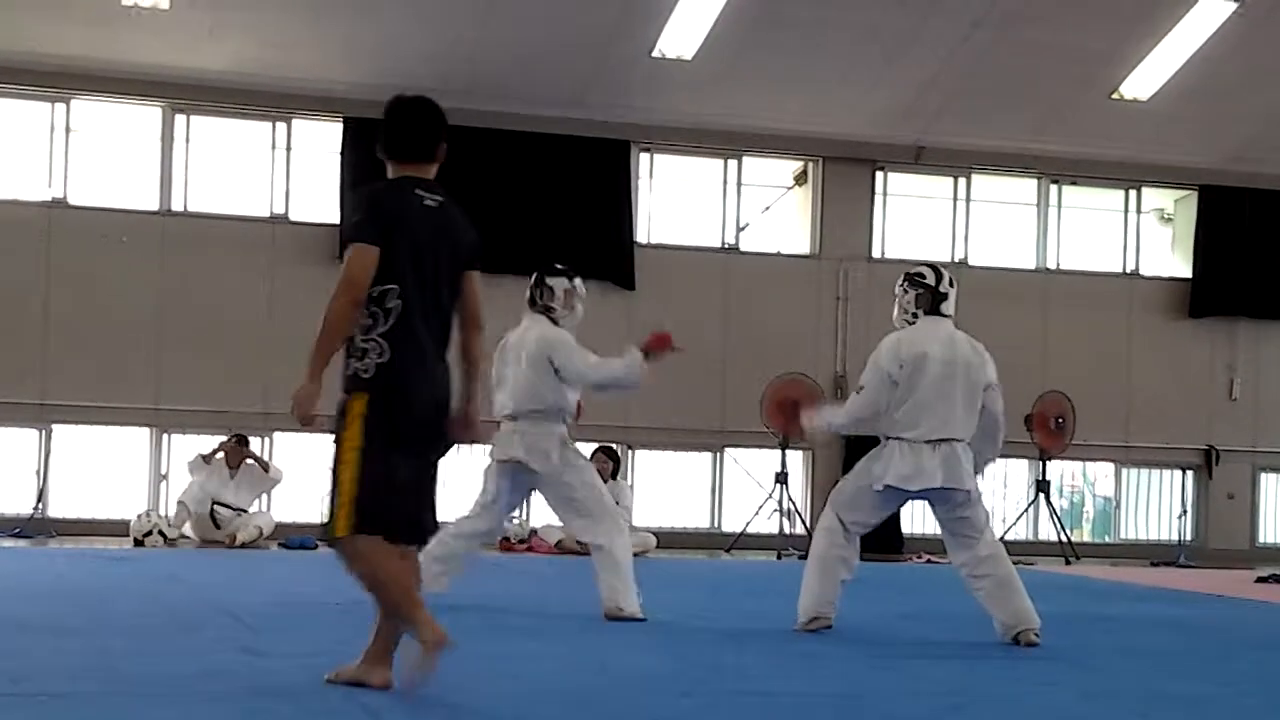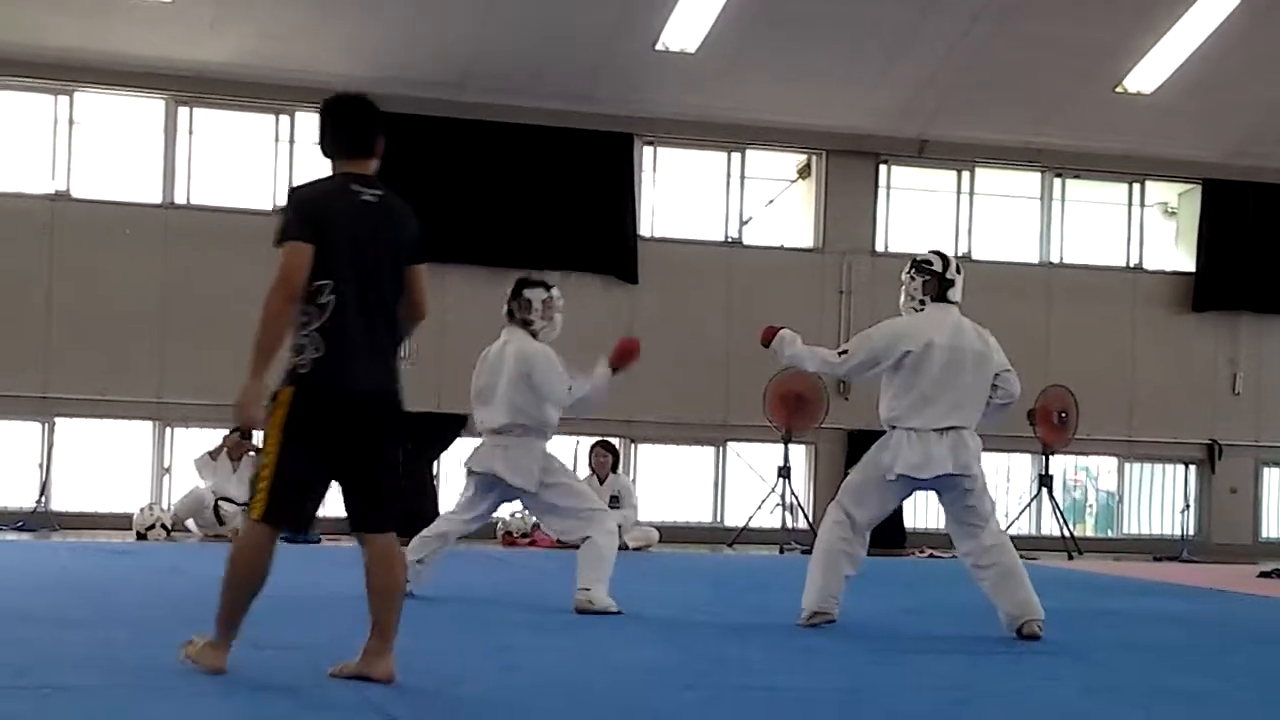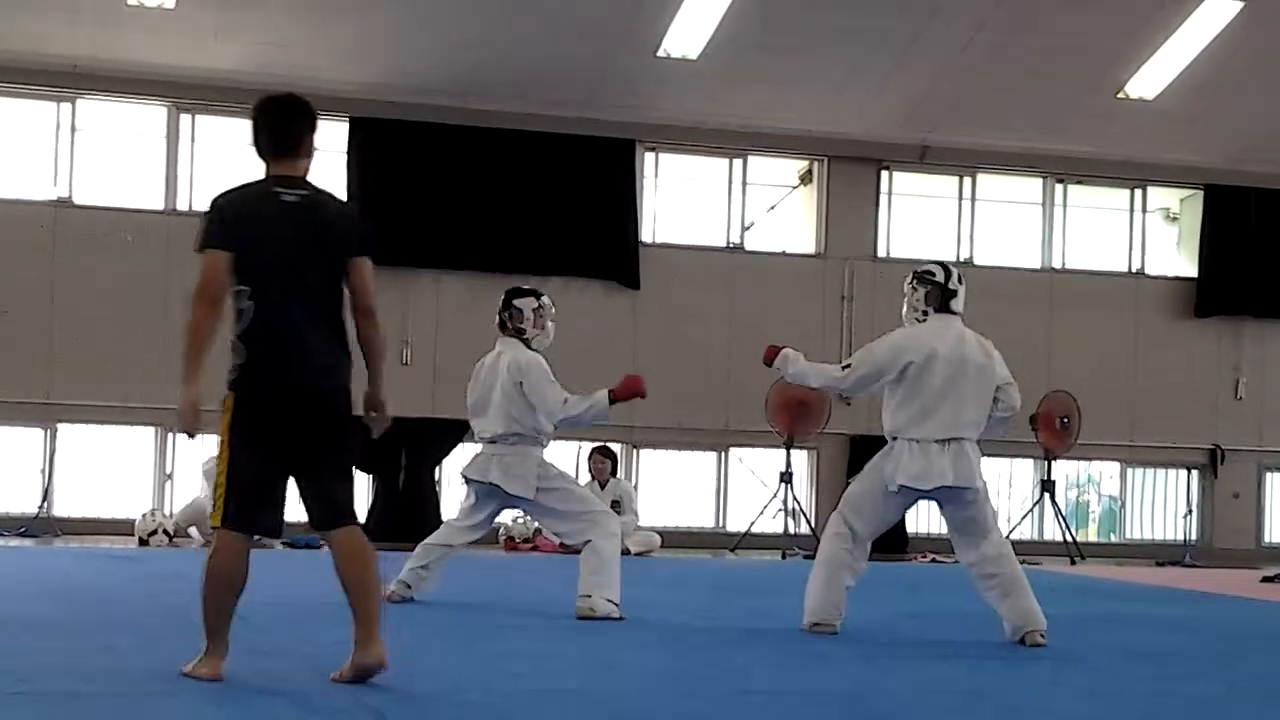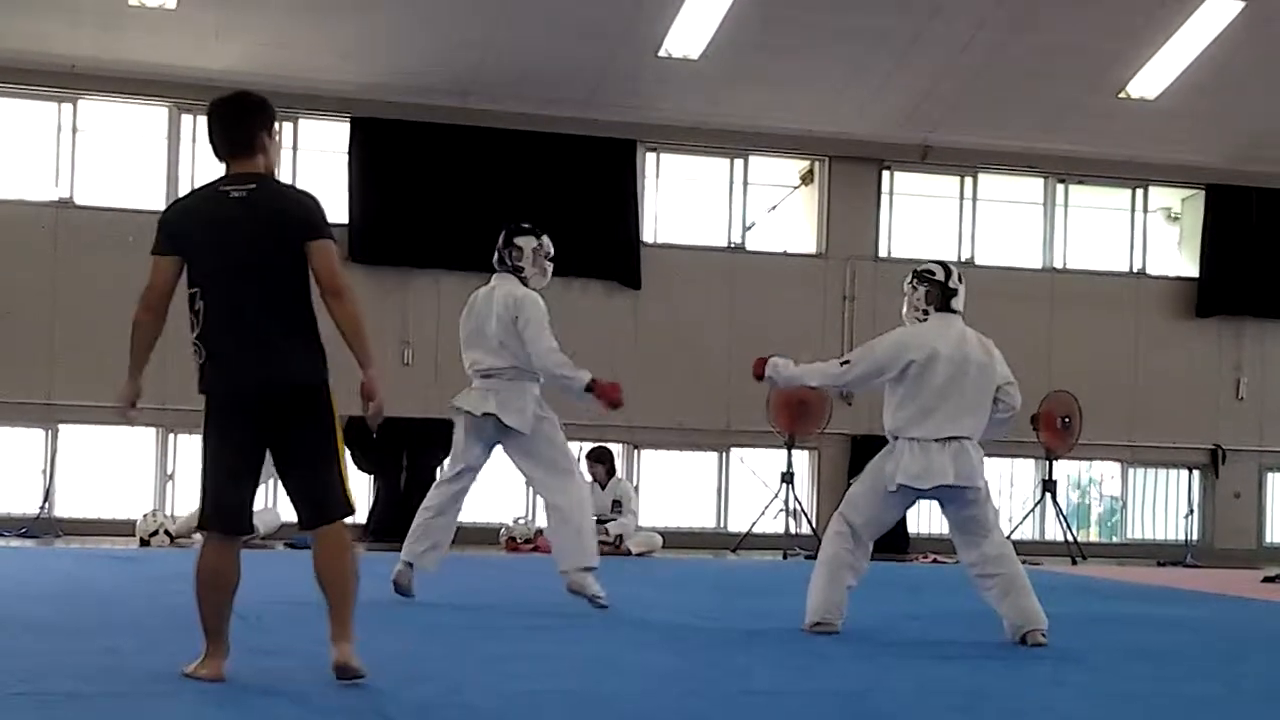
dt=0.3s
person 1, frame 1
left shoulder: (376, 203)
right shoulder: (458, 222)
left elbow: (352, 293)
right elbow: (472, 321)
left wrist: (313, 376)
right wrist: (468, 399)
left hip: (380, 388)
right hip: (431, 393)
left knee: (354, 529)
right knee: (402, 536)
left ankle: (423, 628)
right ankle: (378, 659)
person 1, frame 2
left shoulder: (310, 201)
right shoulder: (403, 216)
left elbow: (288, 292)
right elbow: (416, 309)
left wrist: (256, 377)
left hip: (318, 384)
right hip: (381, 389)
left knee: (265, 520)
right knee: (378, 529)
left ankle: (218, 644)
right ankle: (380, 653)
person 1, frame 3
left shoulder: (231, 209)
right shoulder: (340, 217)
left elbow: (207, 300)
right elbow: (366, 308)
left wrist: (190, 381)
right wrist: (377, 383)
left hip: (258, 389)
right hip: (326, 390)
left knee: (233, 528)
right knee: (340, 520)
left ankle: (213, 655)
right ankle: (368, 643)
person 1, frame 4
left shoulder: (183, 215)
right shoulder: (299, 206)
left elbow: (152, 306)
right elbow: (336, 292)
left wrist: (134, 376)
right wrist: (368, 370)
left hip: (230, 390)
right hip: (301, 386)
left knee: (222, 530)
right knee: (327, 516)
left ankle: (214, 654)
right ankle: (343, 639)
person 2, frame 1
left shoulder: (898, 345)
right shoulder: (974, 351)
left elbow: (864, 409)
right elbow: (993, 417)
left wrist: (817, 419)
right wrist: (981, 456)
left hip: (898, 459)
right hip: (952, 463)
left knee: (838, 521)
right knee: (978, 544)
left ankle: (817, 612)
right ankle: (1023, 624)
person 2, frame 2
left shoulder: (902, 331)
right shoulder: (981, 338)
left elbow: (839, 363)
right elbow: (1008, 390)
left wrist: (784, 342)
left hip: (905, 448)
right hip: (958, 450)
left knee: (846, 518)
right knee: (983, 534)
left ankle: (820, 607)
right ankle: (1026, 617)
person 2, frame 3
left shoulder: (907, 341)
right shoulder: (984, 349)
left elbow: (844, 377)
right elbow: (1008, 402)
left wrist: (786, 361)
left hip: (907, 459)
right hip: (960, 463)
left knee: (847, 529)
right knee: (986, 544)
left ankle: (822, 616)
right ankle: (1029, 626)
person 2, frame 4
left shoulder: (907, 341)
right shoulder: (984, 348)
left elbow: (842, 373)
right elbow: (1010, 402)
left wrist: (777, 369)
left hip: (908, 458)
right hip: (961, 461)
left knee: (849, 529)
right knee: (987, 543)
left ankle: (824, 616)
right ankle: (1030, 625)
person 3, frame 1
left shoulder: (510, 341)
right shoulder: (554, 339)
right elbow: (599, 375)
right wrist: (644, 353)
left hip: (510, 444)
right hip: (546, 446)
left knee: (478, 524)
right knee: (606, 522)
right ankle: (621, 600)
person 3, frame 2
left shoulder: (490, 354)
right shoulder: (534, 353)
right elbow: (571, 397)
right wrist: (612, 365)
left hip: (489, 456)
right hip: (527, 460)
left knee: (456, 522)
right knee: (599, 522)
right ankle: (591, 594)
person 3, frame 3
left shoulder: (484, 365)
right shoulder: (528, 362)
right elbow: (562, 410)
right wrist: (614, 396)
left hip: (487, 463)
right hip: (524, 466)
left knee: (461, 528)
right knee: (601, 523)
left ankle: (403, 584)
right ankle: (595, 599)
person 3, frame 4
left shoulder: (477, 299)
right shoulder: (525, 298)
right elbow: (546, 355)
right wrist: (595, 386)
left hip: (479, 400)
right hip: (518, 402)
left knee: (451, 483)
right knee: (566, 484)
left ankle: (408, 564)
right ankle: (580, 571)
